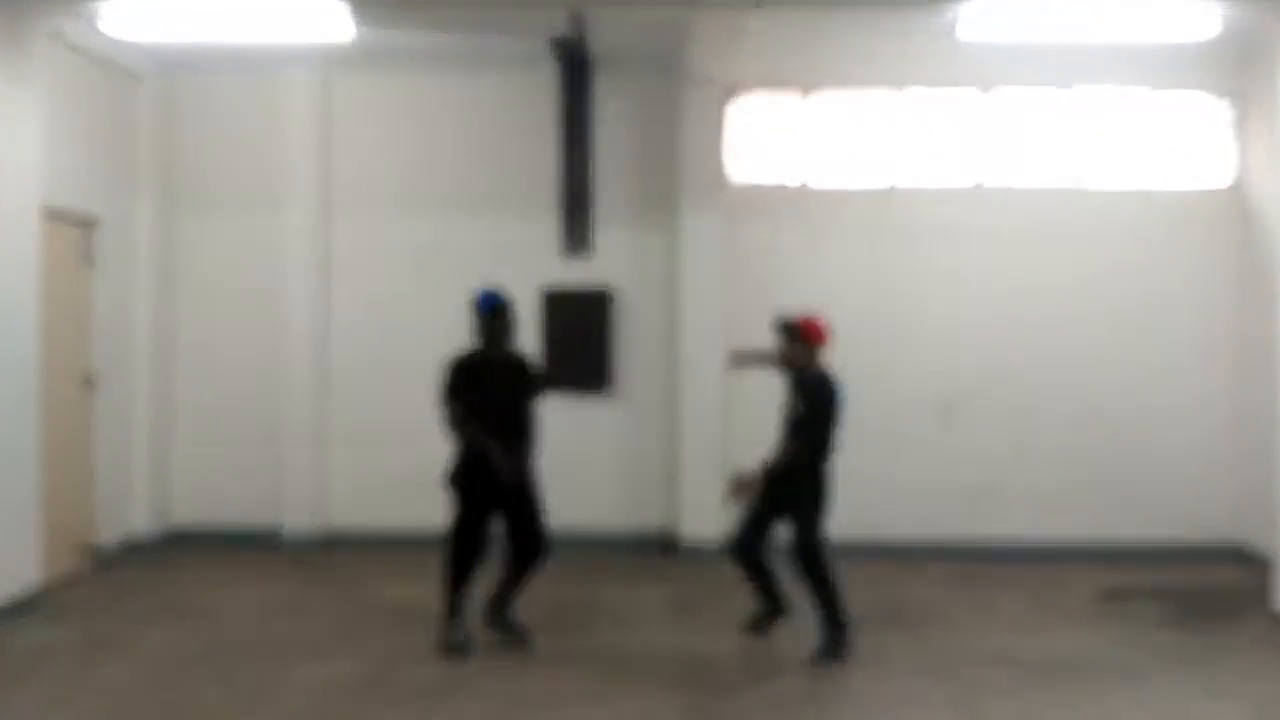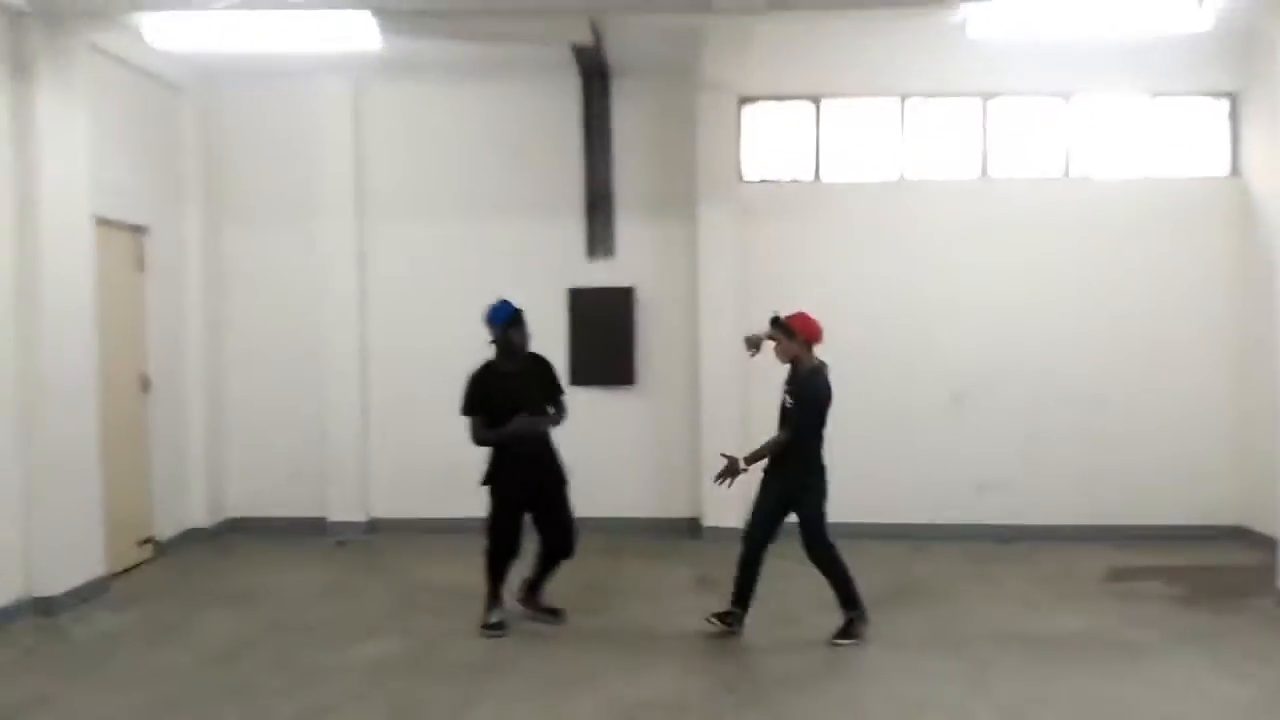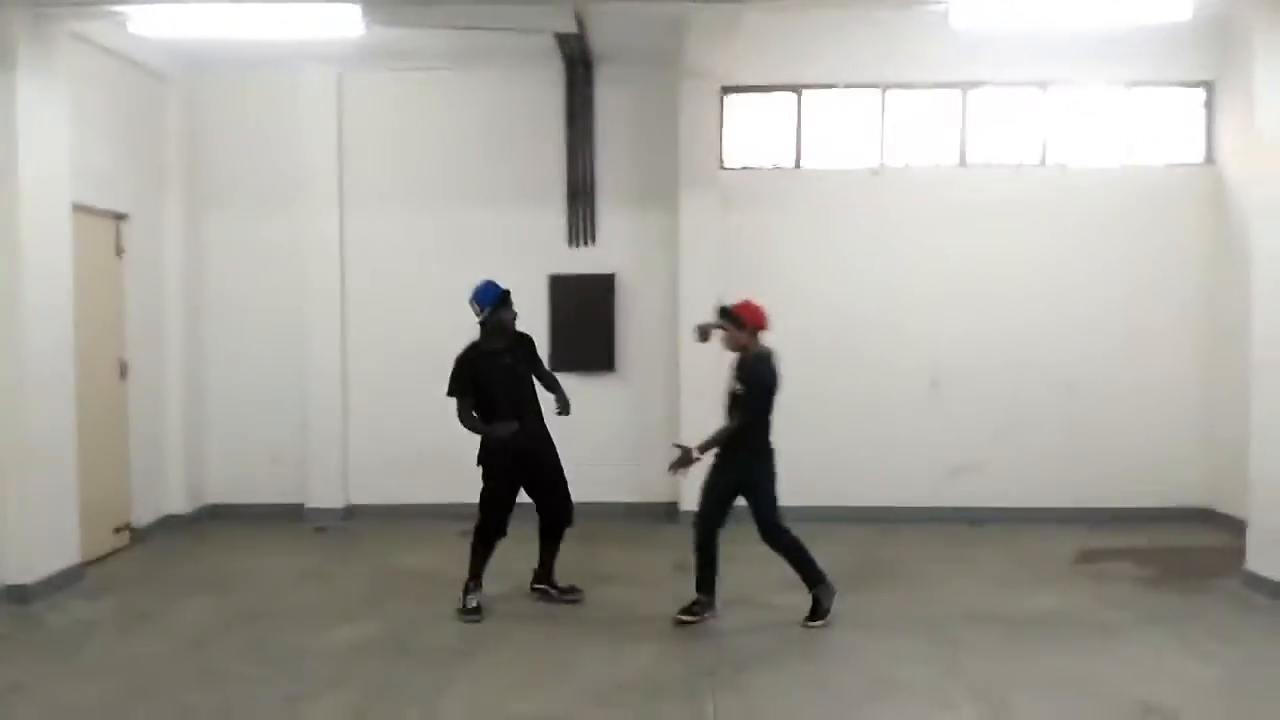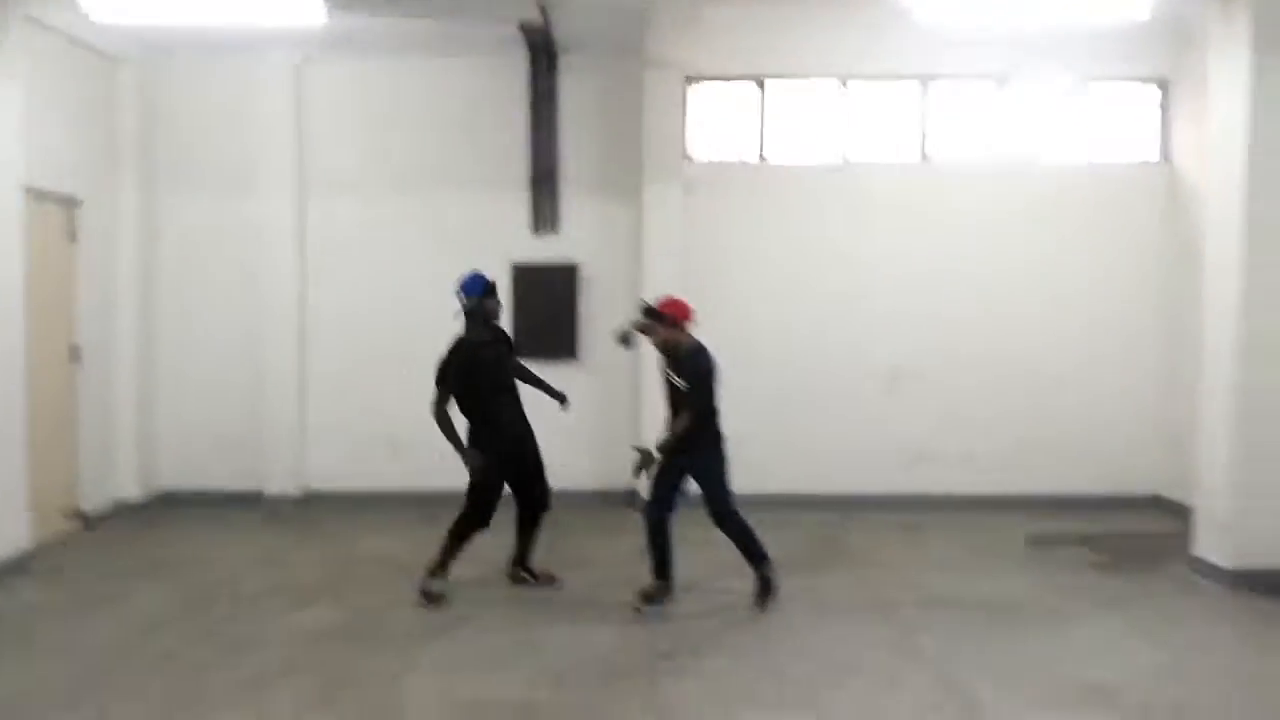
dt=0.2s
person 1, frame 1
left shoulder: (521, 366)
right shoulder: (466, 367)
left elbow: (526, 417)
right elbow: (456, 422)
left wrist: (523, 458)
right wrist: (495, 452)
left hip: (514, 468)
right hip: (479, 470)
left knee: (531, 542)
right knee: (467, 547)
left ankle: (499, 609)
right ankle: (454, 621)
person 1, frame 2
left shoulder: (539, 366)
right shoulder: (483, 379)
left elbow: (559, 407)
right elbow: (478, 435)
left wrist: (547, 421)
right wrist: (508, 431)
left hip: (544, 464)
right hip: (508, 470)
left knee: (561, 539)
right knee: (503, 541)
left ankle: (532, 594)
right ankle: (494, 605)
person 1, frame 3
left shoulder: (522, 343)
right shoulder: (470, 360)
left elbow: (541, 371)
right elbow: (464, 415)
left wrist: (560, 394)
right wrist: (489, 430)
left hip: (538, 443)
right hip: (501, 450)
left knee: (558, 510)
right knee: (492, 521)
left ankle: (544, 580)
right ankle: (473, 588)
person 1, frame 4
left shoulder: (499, 337)
right shoulder: (460, 354)
right elbow: (440, 409)
left wrist: (549, 390)
right wrist: (463, 453)
left hip: (519, 434)
right hip: (487, 442)
left knee: (535, 499)
right knee: (478, 511)
left ankle: (521, 566)
right ankle: (436, 573)
person 2, frame 1
left shoulder: (820, 390)
right shoulder: (801, 374)
left elbow: (795, 444)
right elbow: (779, 360)
left wrist: (755, 479)
right wrist: (751, 358)
left hip: (804, 483)
right hip: (778, 478)
left knee: (809, 558)
right knee: (744, 545)
left ankle: (837, 634)
right ankle: (772, 605)
person 2, frame 2
left shoulder: (814, 386)
right shoulder: (801, 368)
left elbow: (786, 436)
right elbow: (785, 342)
left wrist: (743, 463)
right wrist: (764, 337)
left hip: (805, 477)
right hip: (780, 471)
left knee: (817, 547)
right knee: (754, 539)
left ankle: (855, 613)
right ankle: (737, 610)
person 2, frame 3
left shoulder: (761, 372)
right shoulder: (749, 356)
left elbow: (737, 423)
right elbow: (736, 330)
left wrist: (697, 452)
right wrist: (714, 326)
left hip: (754, 461)
right hip: (729, 457)
left knee: (771, 529)
right knee: (705, 524)
left ankle: (821, 588)
right ankle: (705, 599)
person 2, frame 4
left shoulder: (699, 363)
right shoulder: (673, 348)
left elbow: (688, 417)
right elbow: (653, 327)
left wrist: (657, 451)
right wrist: (634, 329)
left hip: (704, 448)
right hip: (676, 446)
left knee: (723, 512)
right knee: (656, 511)
left ankle: (763, 568)
right ankle: (662, 582)
